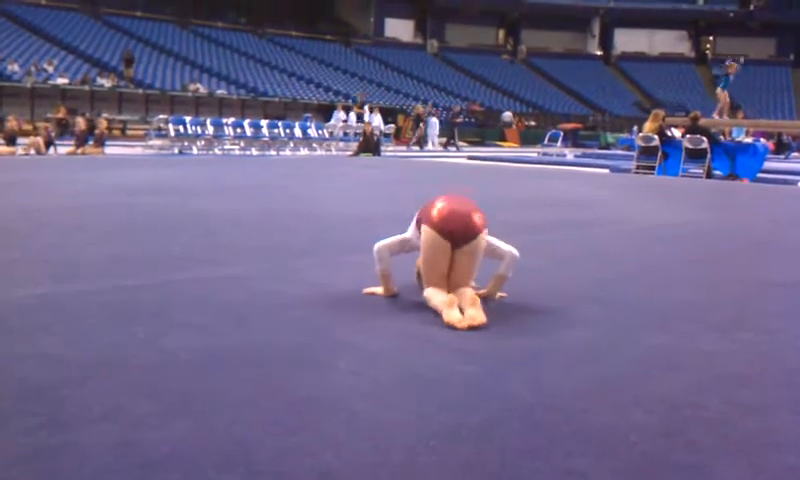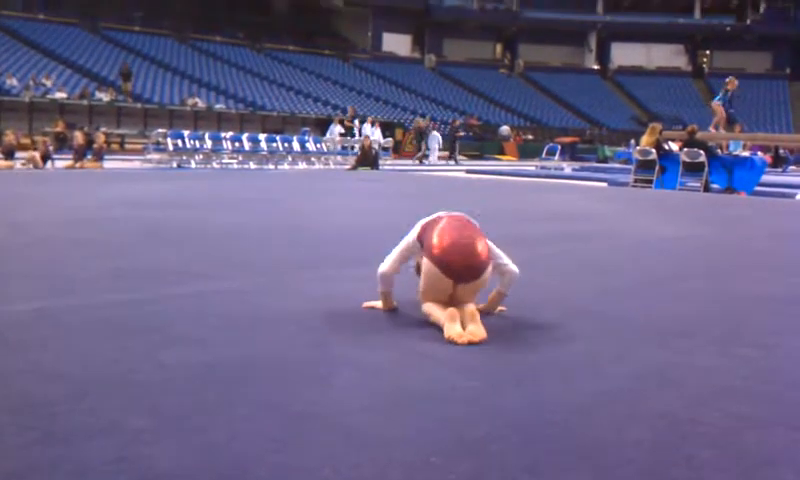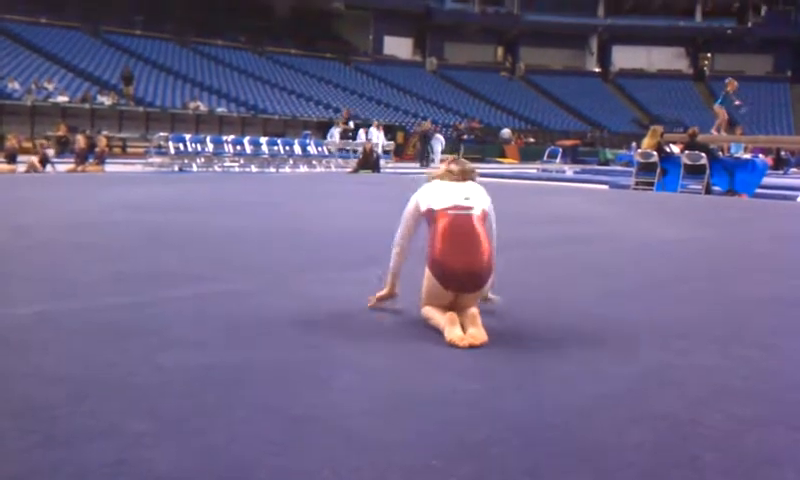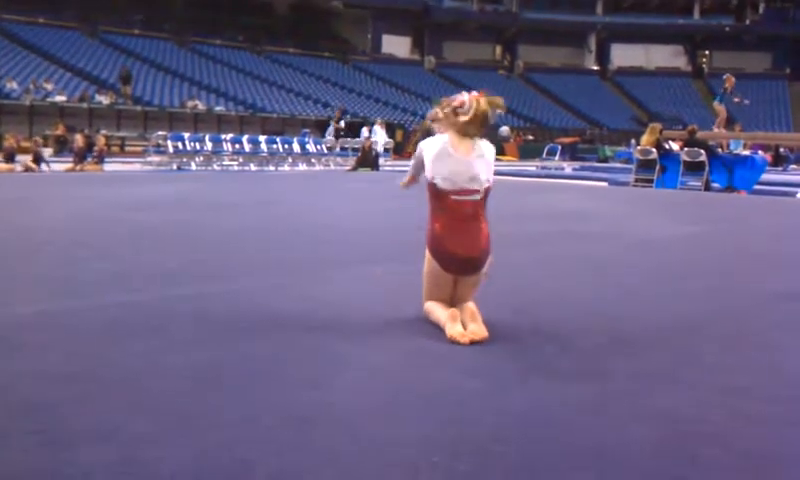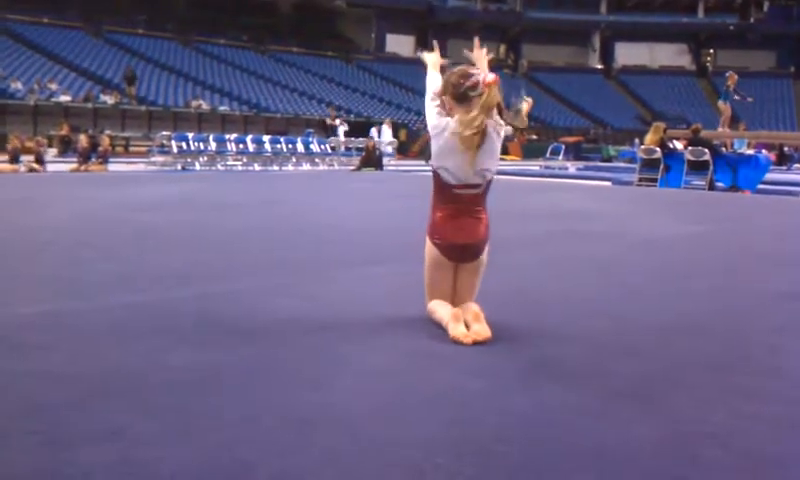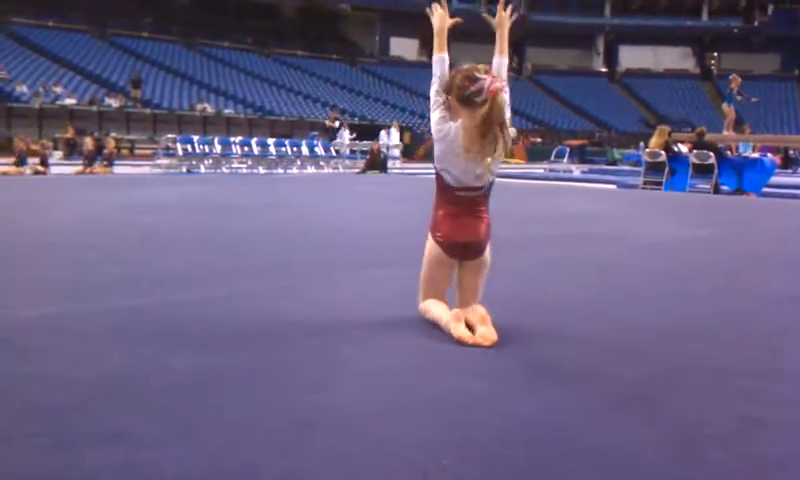
dt=0.2s
person 1, frame 1
left shoulder: (415, 237)
left elbow: (380, 248)
right elbow: (511, 254)
left wrist: (388, 288)
right wrist: (491, 290)
left hip: (439, 217)
right hip: (473, 218)
left knee: (432, 289)
right knee: (460, 286)
left ankle: (445, 303)
right ankle: (469, 299)
person 1, frame 2
left shoulder: (424, 226)
left elbow: (385, 270)
right elbow: (512, 271)
left wrist: (387, 303)
right wrist: (491, 305)
left hip: (441, 248)
right hip: (476, 249)
left knee: (430, 303)
right knee: (463, 303)
left ankle: (446, 317)
right ankle: (470, 314)
person 1, frame 3
left shoulder: (425, 191)
right shoulder: (481, 192)
left elbow: (400, 246)
left wrist: (390, 287)
right wrist: (485, 289)
left hip: (443, 259)
right hip: (479, 263)
left knee: (430, 307)
right knee: (466, 307)
left ankle: (448, 323)
right ankle: (472, 317)
person 1, frame 4
left shoulder: (431, 146)
right shoulder: (488, 150)
left wrist: (410, 178)
left hip: (442, 242)
right hip: (478, 244)
left knee: (433, 302)
right knee: (463, 301)
left ankle: (447, 318)
right ankle: (469, 314)
person 1, frame 5
left shoulder: (441, 128)
right shoulder: (495, 130)
left elbow: (431, 97)
right elbow: (489, 100)
left wrist: (433, 66)
right wrist: (482, 67)
left hip: (443, 229)
right hip: (477, 232)
left knee: (436, 301)
right knee: (465, 301)
left ankle: (451, 319)
right ankle: (471, 315)
person 1, frame 6
left shoulder: (444, 132)
right shoulder: (499, 134)
left elbow: (438, 84)
right elbow: (500, 84)
left wrist: (439, 32)
right wrist: (502, 34)
left hip: (444, 229)
right hip: (478, 231)
left knee: (429, 301)
right knee: (468, 305)
left ankle: (451, 320)
right ankle: (477, 317)
